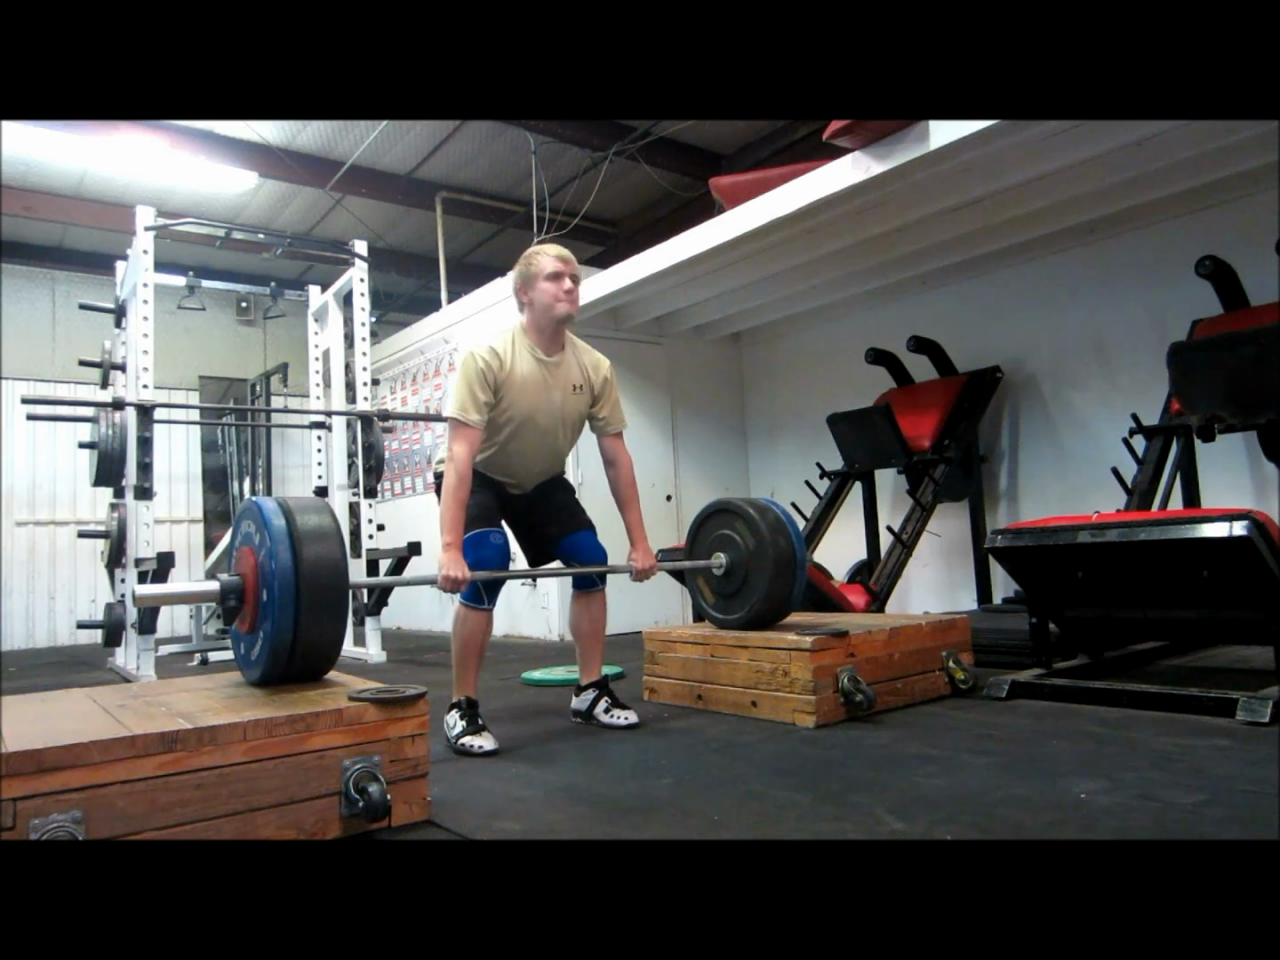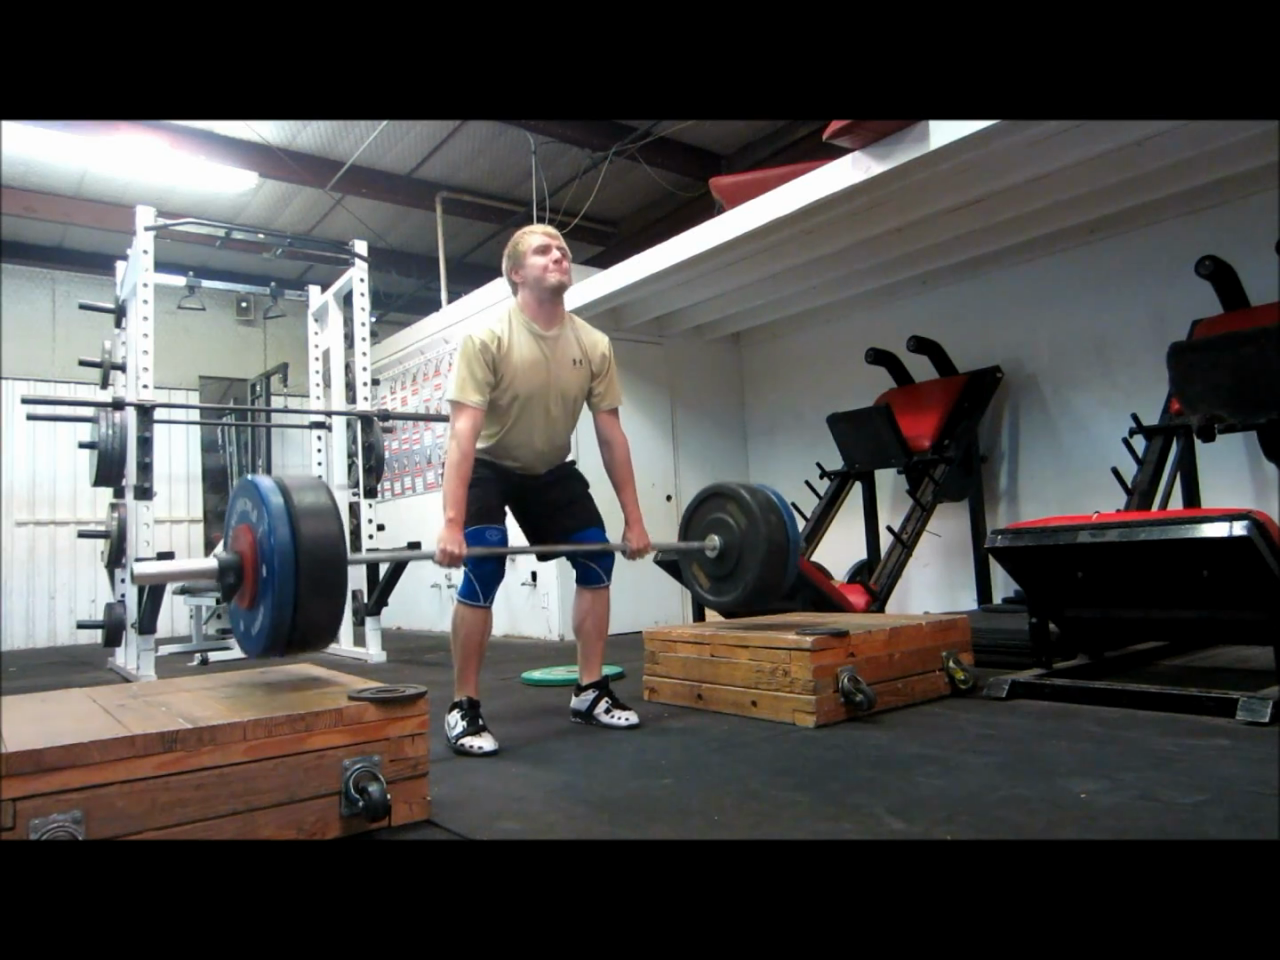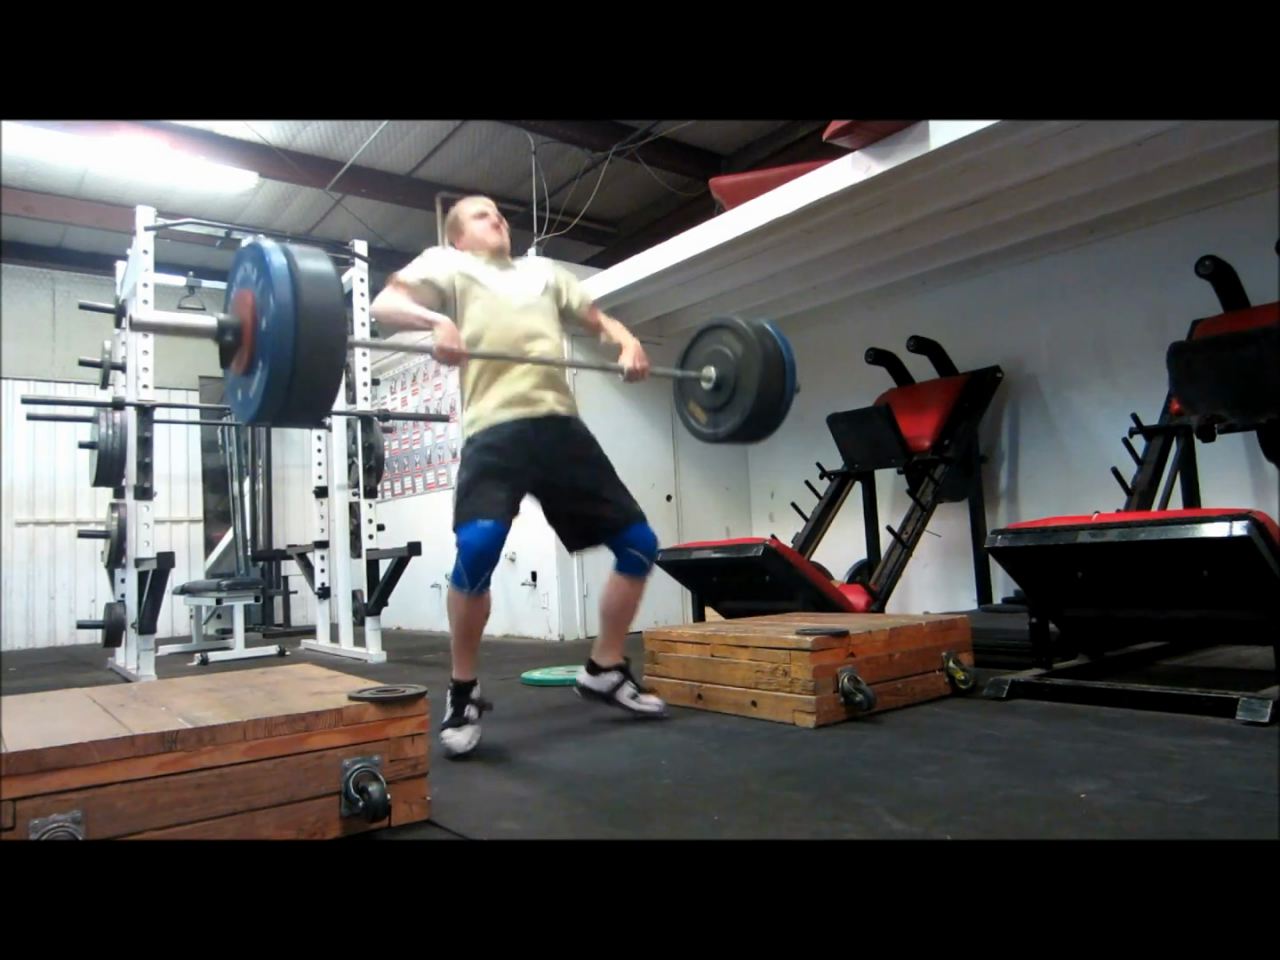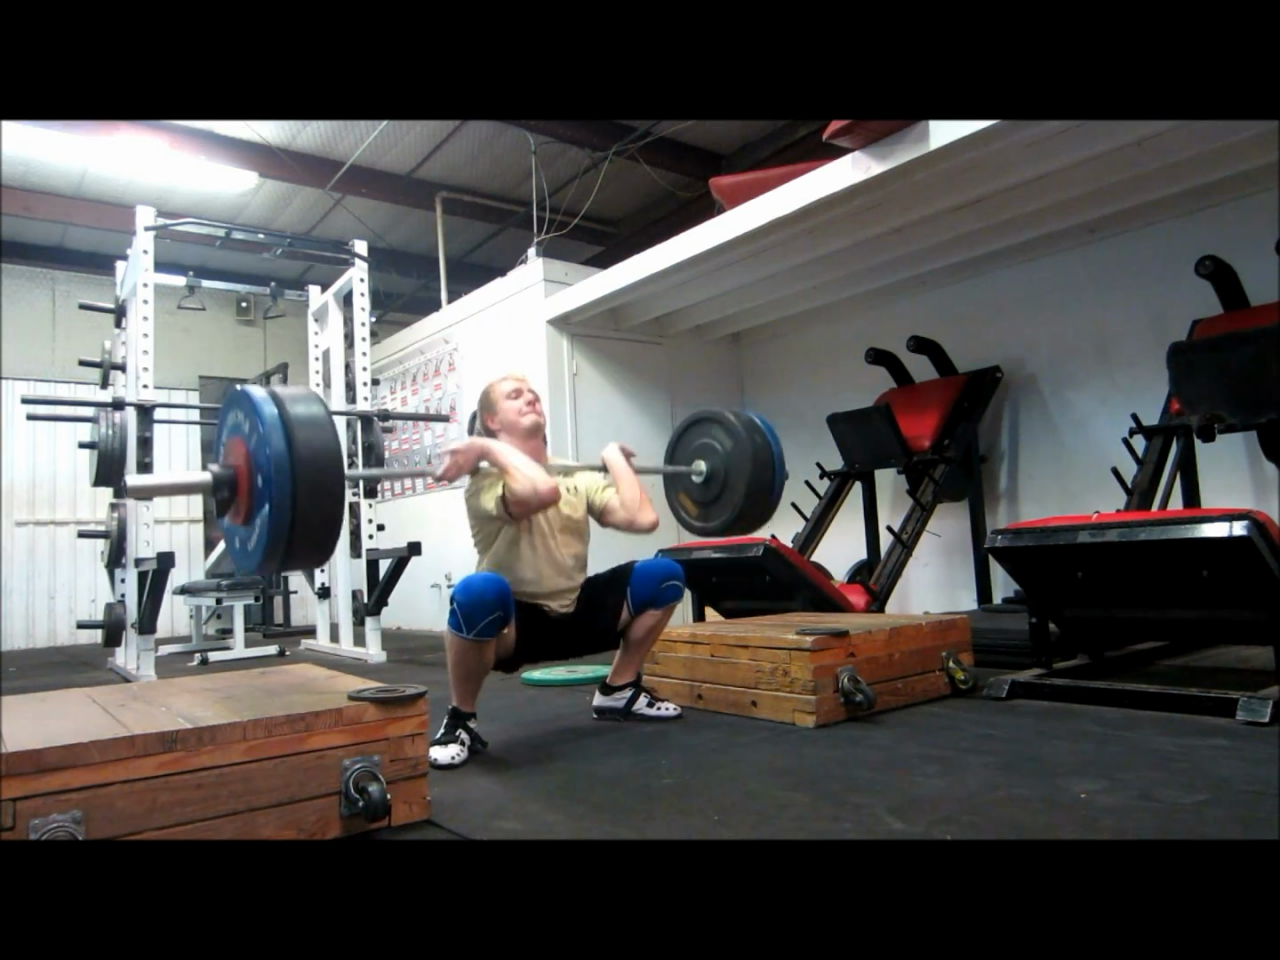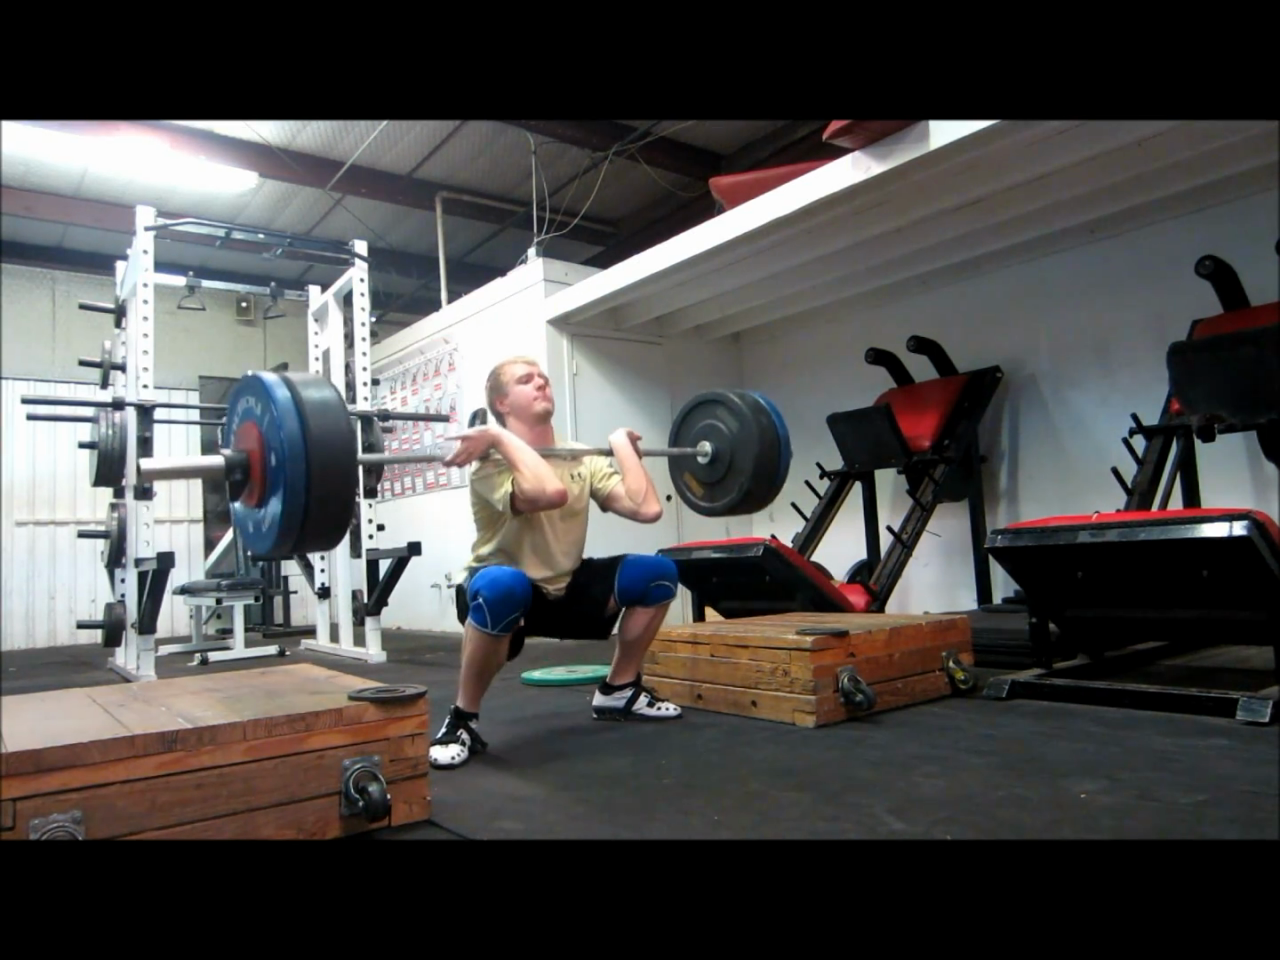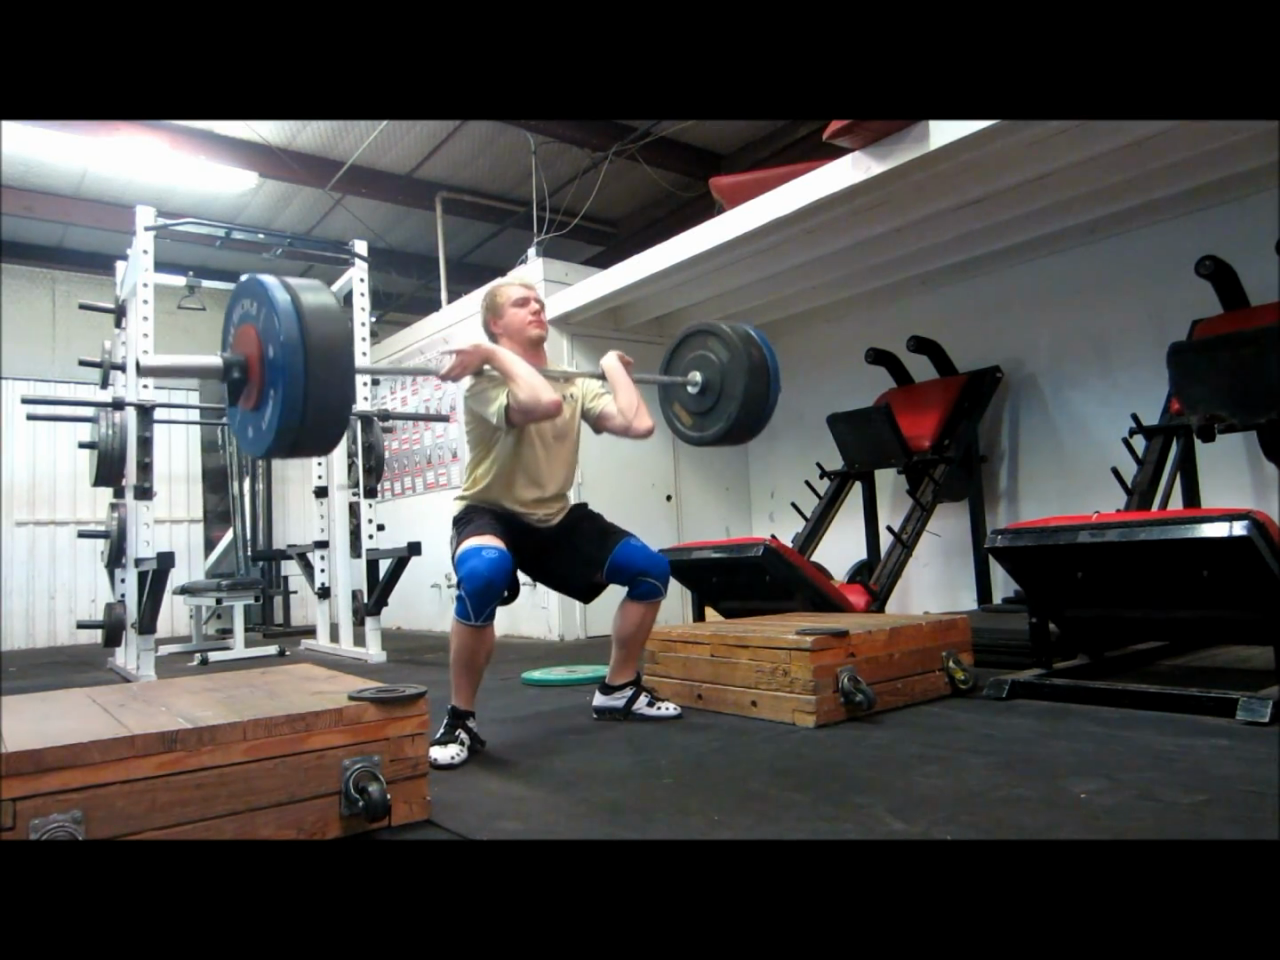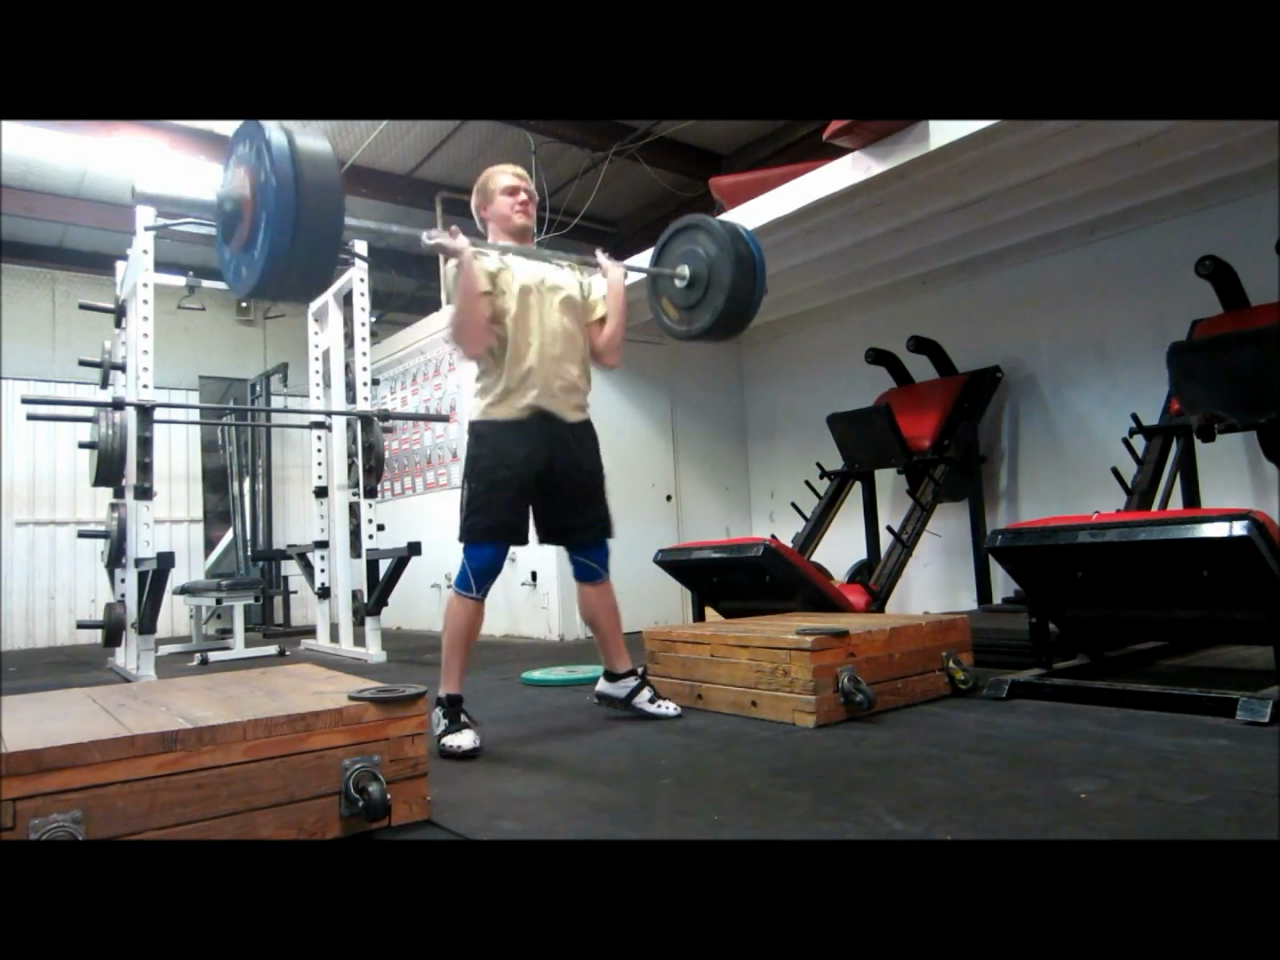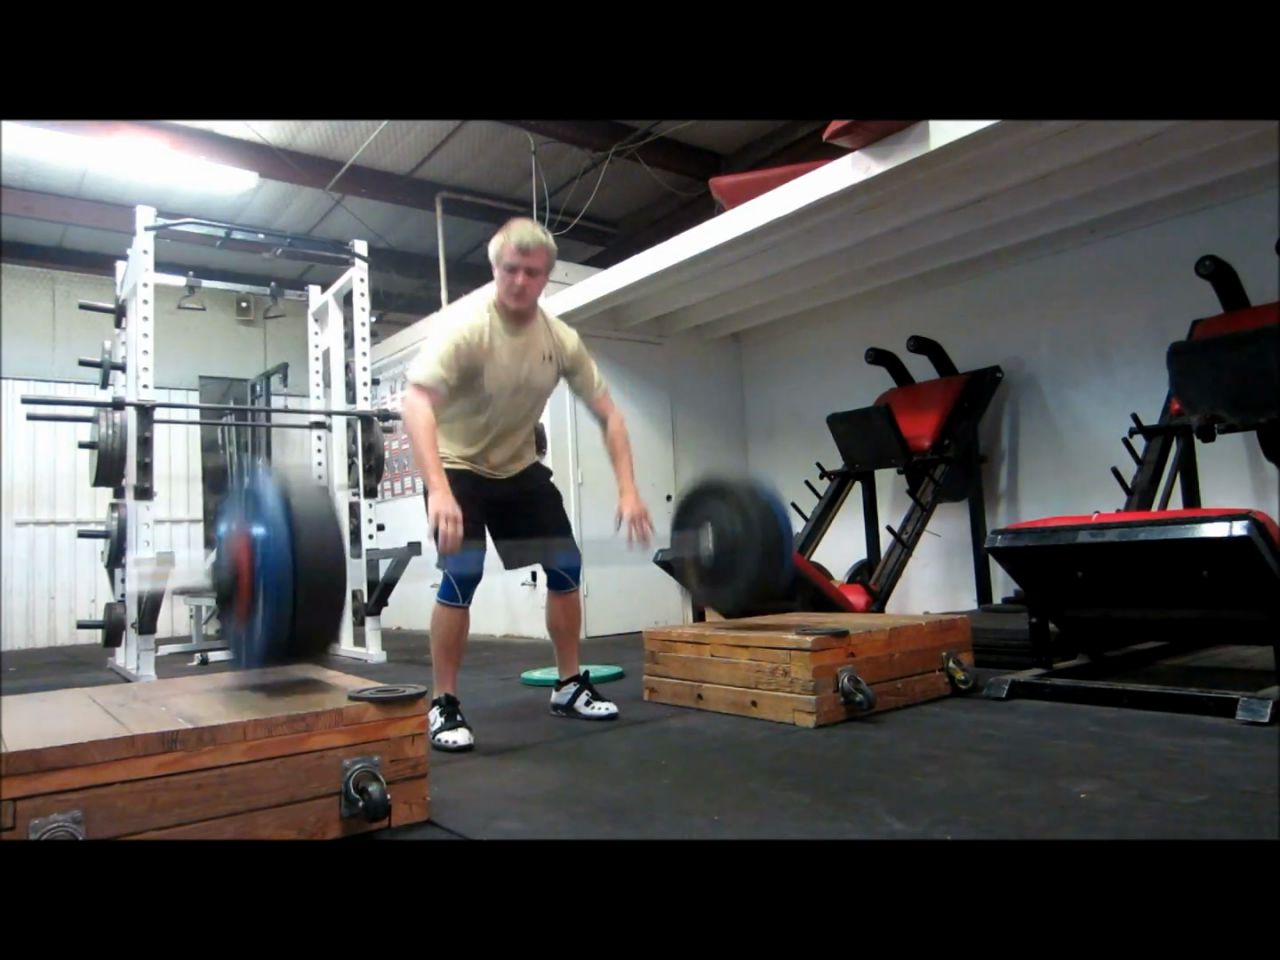
dt=0.5s
person 1, frame 1
left shoulder: (594, 368)
right shoulder: (488, 358)
left elbow: (616, 456)
right elbow: (461, 454)
left wrist: (639, 542)
right wrist: (450, 548)
left hip: (540, 481)
right hip: (479, 477)
left knee: (590, 562)
right knee: (486, 567)
left ankle: (591, 692)
right ankle: (462, 709)
person 1, frame 2
left shoulder: (593, 344)
right shoulder: (490, 336)
left elbow: (610, 433)
right elbow: (464, 431)
left wrist: (632, 516)
right wrist: (453, 523)
left hip: (548, 466)
right hip: (488, 465)
left knee: (596, 559)
right knee: (484, 568)
left ankle: (590, 691)
right ankle: (464, 710)
person 1, frame 3
left shoulder: (542, 271)
right shoulder: (448, 265)
left elbow: (595, 316)
right elbow: (385, 305)
left wrist: (628, 344)
right wrist: (436, 323)
left hip: (561, 428)
right hip: (498, 429)
left knee: (638, 543)
right knee: (479, 547)
left ankle: (606, 671)
right ankle: (461, 695)
person 1, frame 4
left shoulder: (580, 477)
right shoulder: (488, 479)
left elbow: (644, 520)
right elbow: (542, 491)
left wrist: (615, 461)
right wrist: (490, 448)
left hip: (573, 611)
right hip: (510, 619)
left knee: (666, 576)
right knee: (478, 591)
left ankle: (618, 689)
right ankle: (460, 721)
person 1, frame 5
left shoulder: (583, 460)
right shoulder: (494, 466)
left elbow: (647, 508)
right elbow: (551, 492)
left wrist: (622, 444)
right wrist: (499, 437)
left hip: (566, 590)
right hip: (505, 595)
left knee: (658, 573)
right knee: (504, 587)
left ankle: (619, 690)
right ankle: (462, 720)
person 1, frame 6
left shoulder: (577, 385)
right shoulder: (487, 384)
left elbow: (639, 424)
right elbow: (543, 404)
left wrist: (613, 368)
right wrist: (493, 352)
left hip: (555, 517)
right hip: (490, 514)
left knee: (650, 570)
right knee: (481, 579)
left ankle: (618, 690)
right ankle: (460, 722)
person 1, frame 7
left shoulder: (570, 276)
right shoulder: (483, 267)
left elbow: (607, 354)
right elbow: (474, 345)
left wrist: (615, 281)
right wrist: (463, 255)
left hip: (569, 427)
right hip: (504, 425)
left knee: (591, 559)
right knee: (481, 563)
left ankle: (621, 678)
right ankle: (450, 706)
person 1, frame 8
left shoulder: (563, 338)
right shoulder: (464, 326)
left elbow: (606, 412)
right elbow: (418, 403)
left wrist: (628, 491)
right wrist: (438, 494)
left hip: (519, 469)
right hip: (460, 472)
left knee: (565, 567)
right knee: (462, 572)
left ankle: (570, 686)
right ankle: (444, 706)
